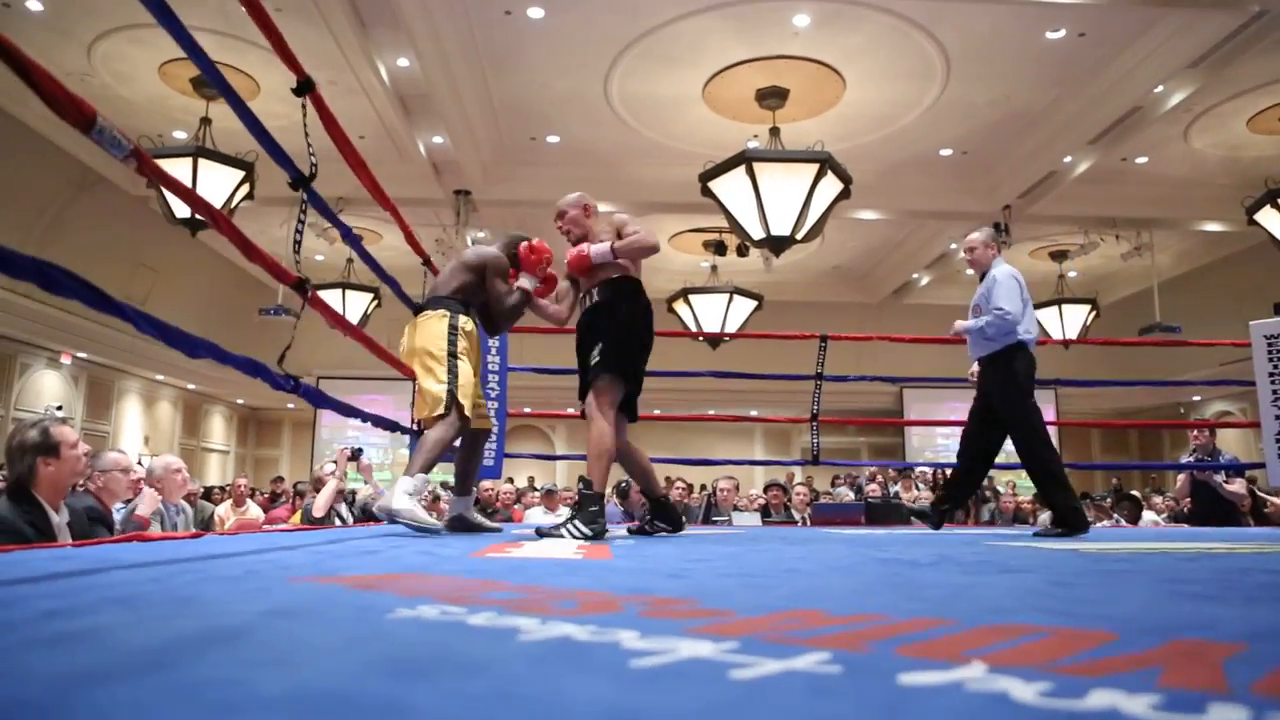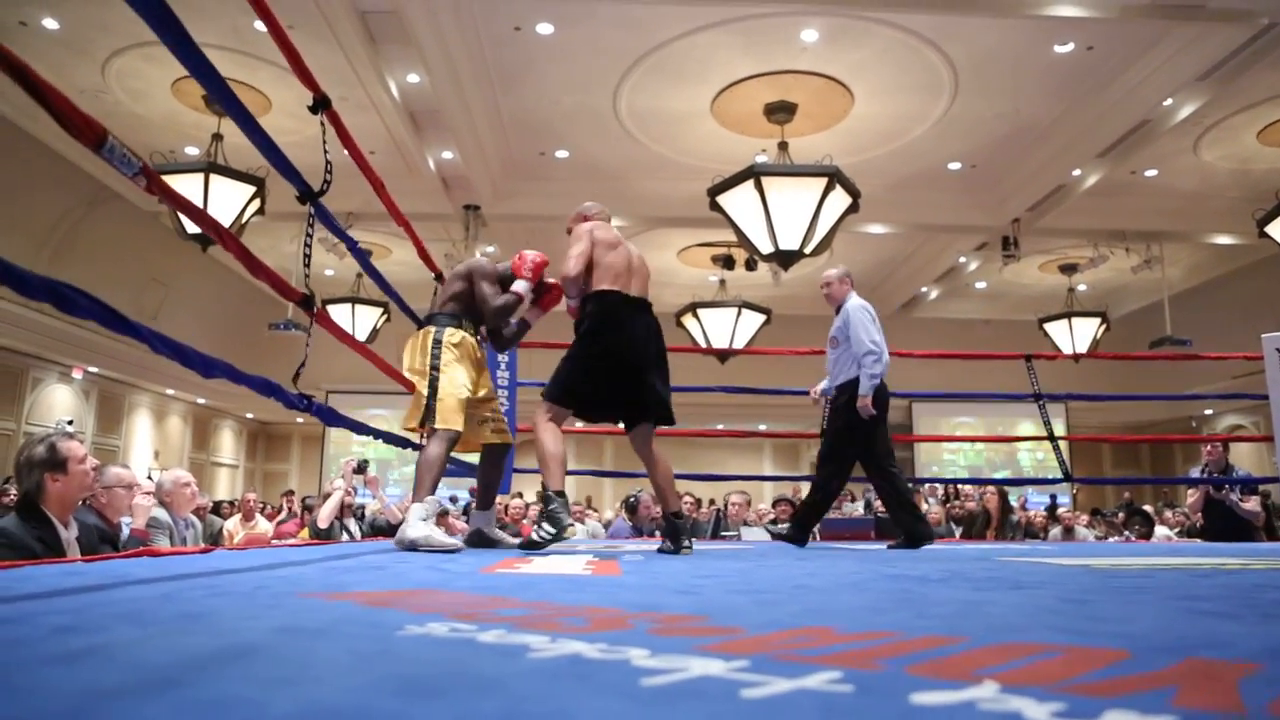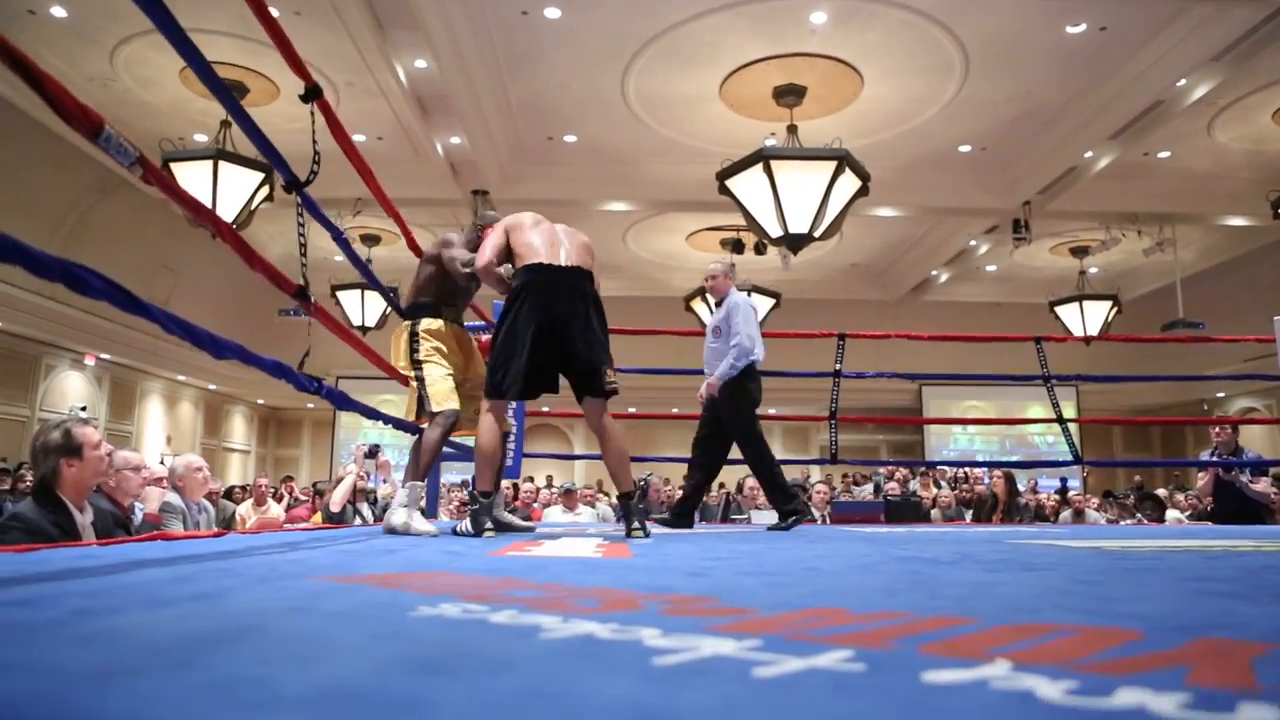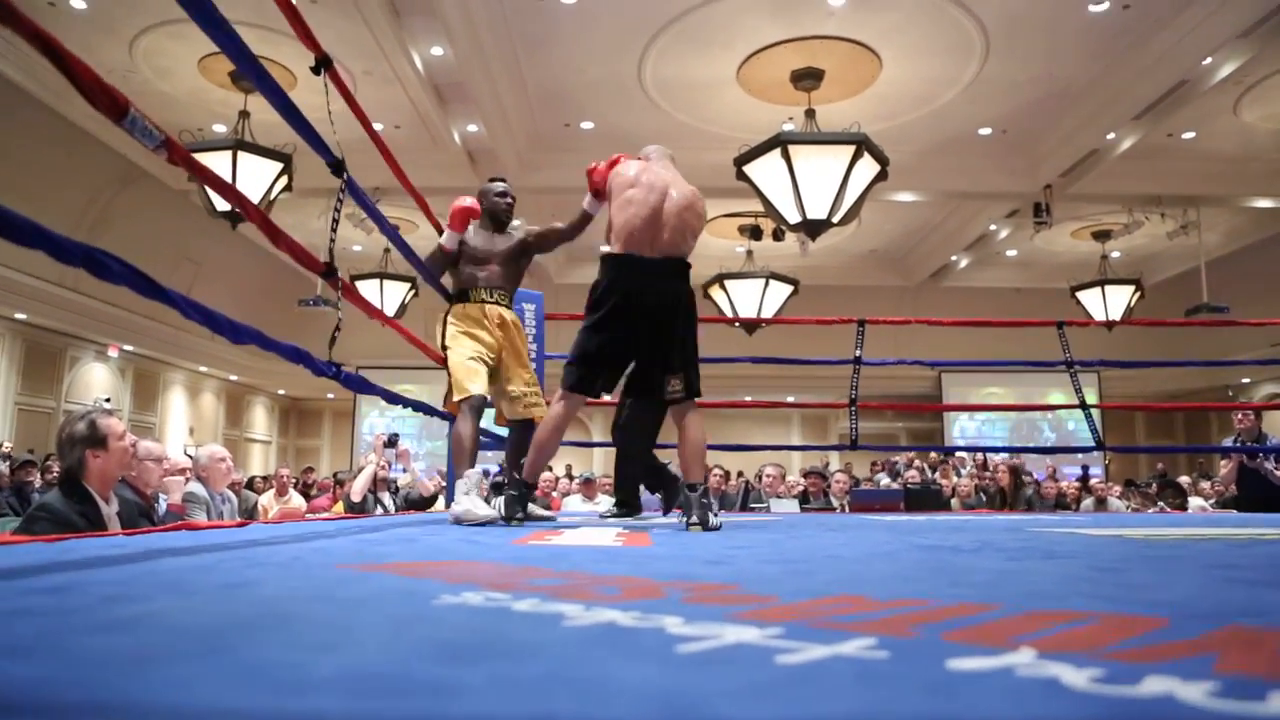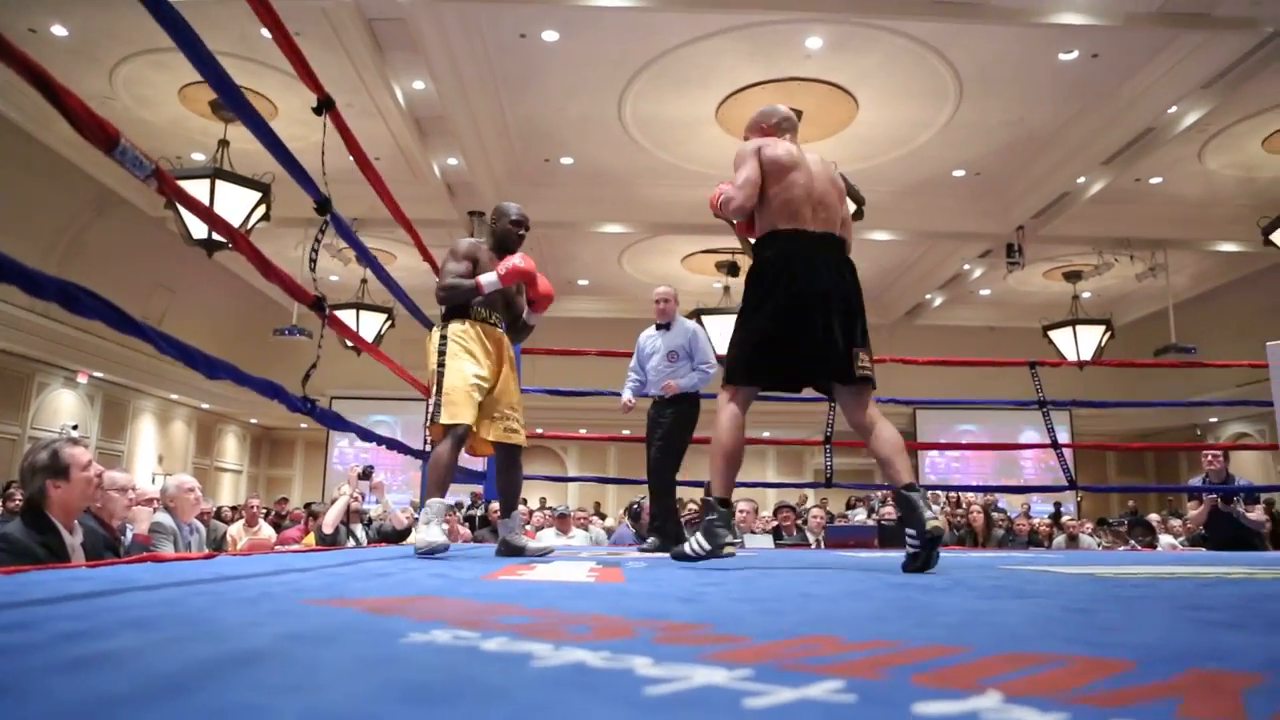
dt=0.7s
person 1, frame 1
left shoulder: (615, 224)
right shoulder: (577, 264)
left elbow: (649, 242)
right elbow: (560, 315)
left wrist: (600, 251)
right wrist: (529, 296)
left hip: (623, 312)
left knee: (598, 407)
right knee: (613, 434)
left ankle: (590, 511)
right ankle: (664, 511)
person 1, frame 2
left shoulder: (590, 230)
right shoulder: (637, 256)
left elbow: (570, 274)
left wrist: (575, 296)
right wrist: (583, 304)
left hip: (607, 327)
right hip: (644, 332)
left knee: (547, 417)
right knee: (644, 443)
left ankle: (555, 511)
right ankle: (677, 530)
person 1, frame 3
left shoulder: (516, 222)
right shoulder: (580, 238)
left elbow: (483, 267)
left wrist: (509, 287)
left hip: (534, 293)
right hip: (581, 297)
left knee: (494, 407)
right knee: (598, 413)
left ankle: (481, 513)
right ankle: (631, 514)
person 1, frame 4
left shoulder: (626, 172)
right shoulder: (695, 201)
left elbow: (612, 237)
left hip: (619, 284)
right hip: (672, 292)
left knee: (567, 400)
right knee: (685, 408)
left ankle: (518, 496)
right ankle: (697, 506)
person 1, frame 5
left shoulder: (759, 149)
right shoulder: (828, 172)
left elbow: (740, 205)
left wrist: (722, 201)
left hip: (782, 270)
right hip: (836, 274)
left knee: (734, 398)
right knee: (859, 406)
left ankle: (714, 523)
right ankle: (918, 513)
person 2, frame 1
left shoulder: (478, 261)
right shoulder: (492, 257)
left elbow: (493, 327)
right elbow: (503, 314)
left wrist: (531, 291)
right wrist: (529, 280)
left hip: (444, 330)
right hip: (444, 327)
left knee: (478, 426)
right knee: (453, 418)
left ankle: (461, 512)
right ankle: (404, 495)
person 2, frame 2
left shoulder: (492, 283)
right shoulder: (483, 268)
left elbow: (502, 342)
right elbow: (495, 313)
left wrist: (534, 311)
right wrist: (524, 284)
left hip: (466, 351)
right hip: (444, 344)
left knee: (498, 439)
right knee: (445, 431)
left ankle: (482, 526)
right ankle: (416, 523)
person 2, frame 3
left shoulder: (472, 272)
right shoulder: (452, 242)
right elbow: (463, 271)
left hip: (459, 341)
right hip: (427, 335)
right knee: (444, 417)
left ankle: (493, 511)
right ankle: (403, 510)
person 2, frame 4
left shoulder: (523, 237)
right shoulder: (463, 235)
left elbow: (568, 232)
right elbow: (429, 273)
left wrist: (595, 199)
right wrist: (451, 234)
left hip: (507, 325)
right hip: (468, 322)
left knee: (526, 414)
right knee: (471, 401)
right ankle: (466, 497)
person 2, frame 5
left shoulder: (516, 271)
right shoulder: (467, 249)
left elbow: (520, 331)
right elbow: (444, 292)
left wrist: (536, 310)
right wrist: (495, 279)
left hip: (499, 348)
right hip: (464, 337)
left knee: (510, 442)
right knee: (456, 429)
left ankle: (509, 534)
right ankle: (430, 522)
person 3, frame 1
left shoulder: (1001, 276)
right shoulder: (989, 281)
left elbow: (1005, 318)
left wrist: (967, 327)
right wrist: (980, 363)
left hip: (1009, 368)
right hip: (996, 371)
left knee: (1032, 442)
right knee: (975, 442)
left ankle: (1070, 516)
right ankle: (941, 509)
person 3, frame 2
left shoulder: (855, 309)
right shoulder: (846, 314)
left elbow: (870, 353)
left wrist: (864, 393)
right wrist: (824, 387)
left hip: (856, 398)
right hip: (855, 396)
left knee: (833, 464)
right knee: (880, 466)
left ankle: (801, 529)
right ankle: (915, 530)
person 3, frame 3
left shoulder: (739, 303)
right shoulder: (721, 310)
left elbow: (744, 345)
left wrist: (719, 377)
right wrist: (707, 383)
left hip: (735, 387)
right hip: (723, 388)
left knee: (753, 448)
right knee: (704, 449)
left ankle: (791, 506)
right ankle: (682, 512)
person 3, frame 4
right shoulder: (639, 319)
left elbow: (682, 350)
right elbow: (626, 355)
left wrist: (667, 383)
left hip: (656, 384)
right hip: (638, 378)
left knee: (630, 436)
left ankle: (627, 502)
right ankle: (669, 485)
person 3, frame 5
left shoulder: (691, 331)
right shoulder: (645, 337)
left elbow: (708, 367)
right elbow: (636, 374)
left wrist: (680, 384)
right wrist: (628, 393)
left hip: (682, 404)
right hip: (658, 405)
left knee: (662, 464)
right knee: (655, 469)
left ankle: (665, 532)
right ankle: (667, 534)
